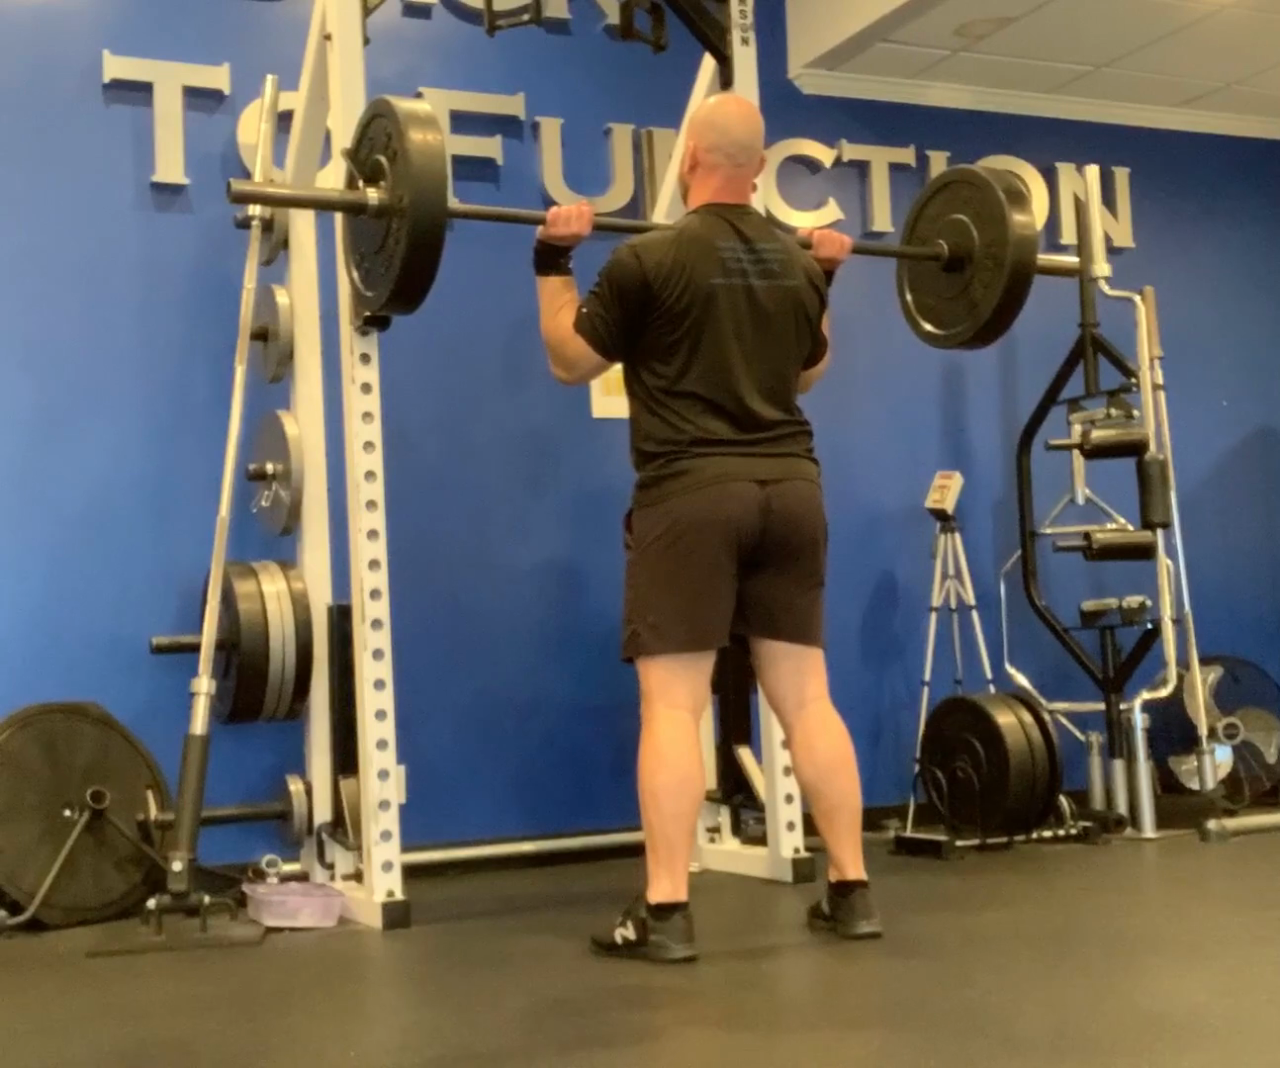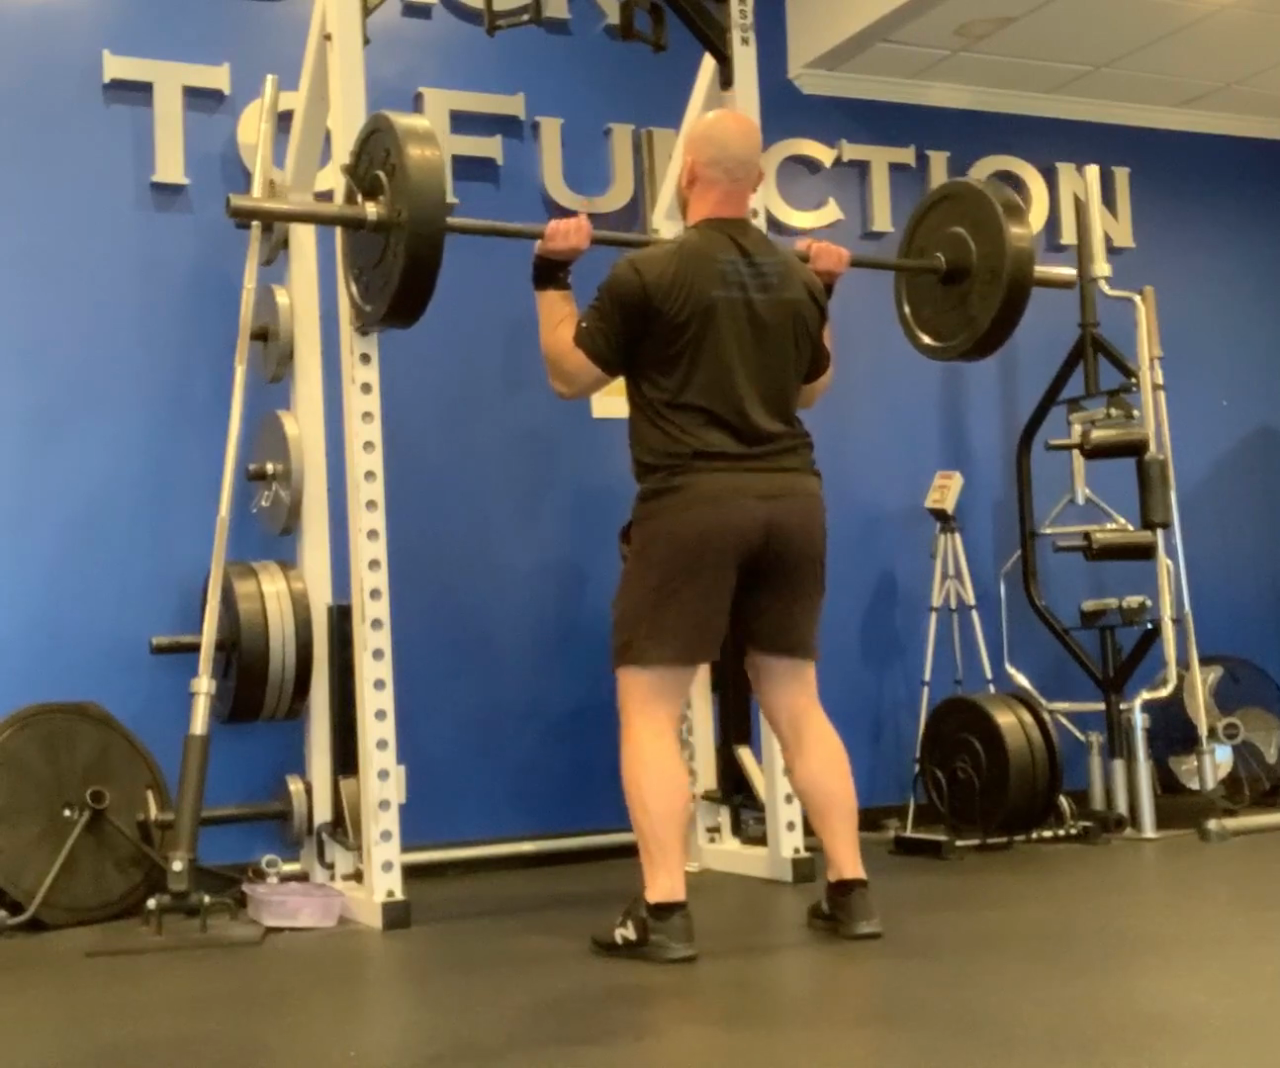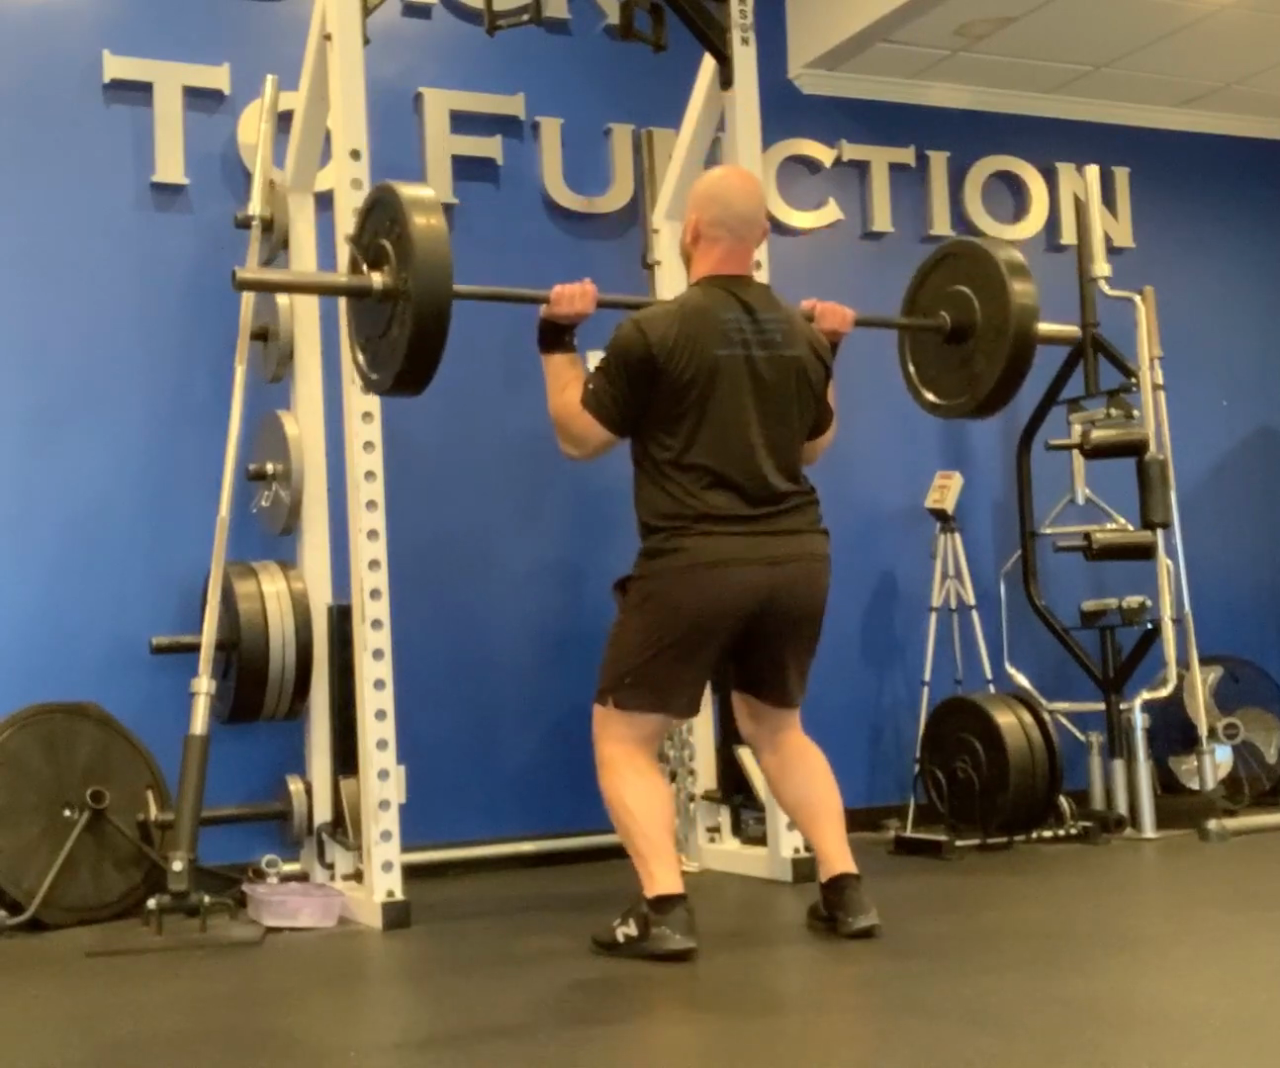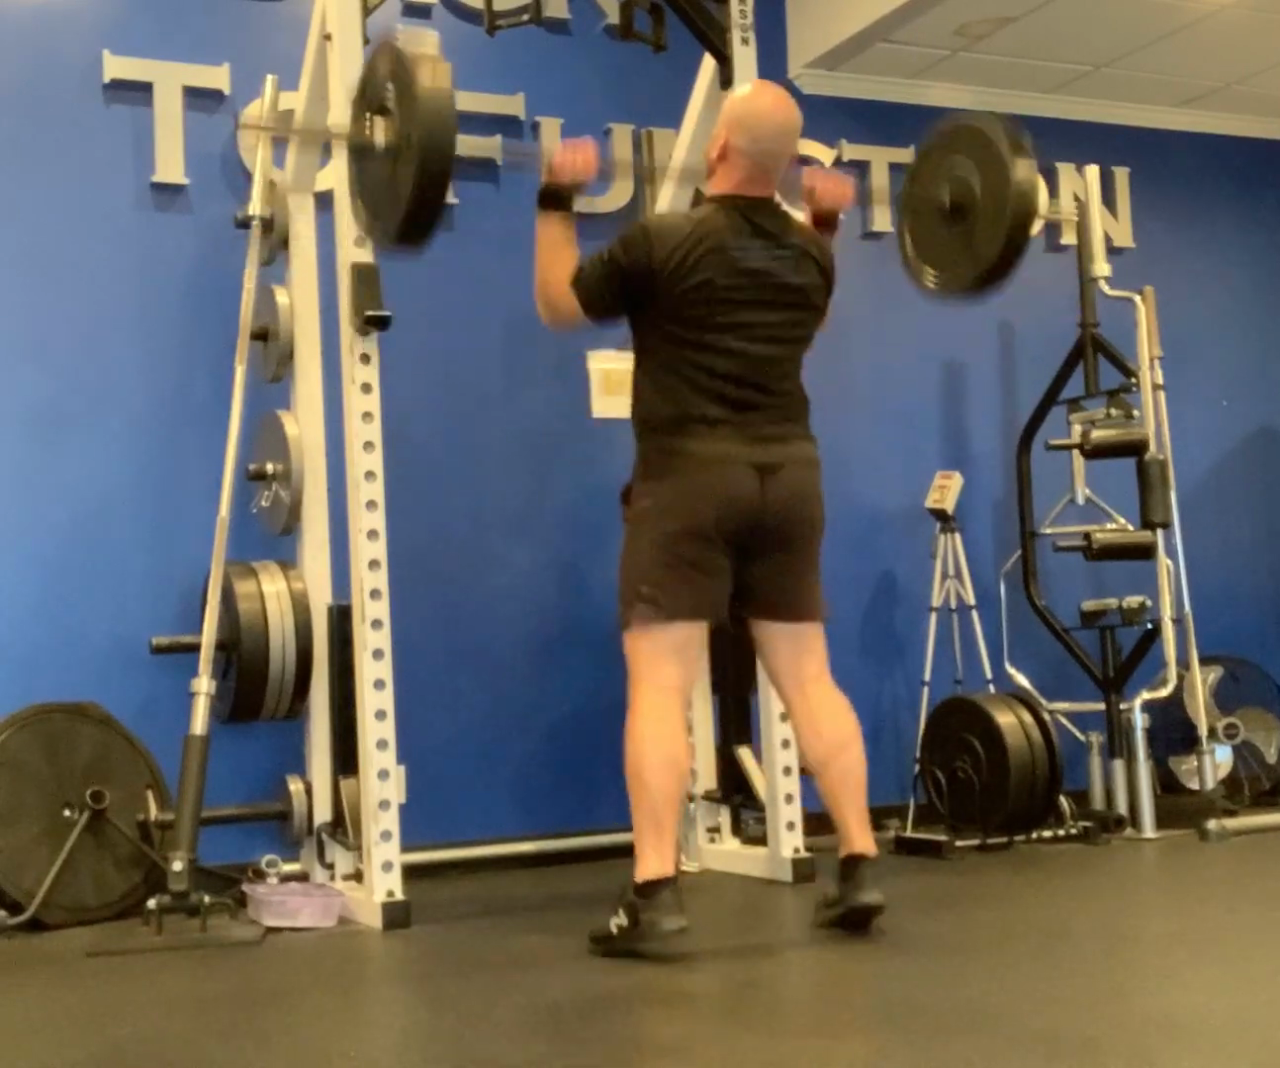
dt=0.3s
person 1, frame 1
left shoulder: (651, 257)
right shoulder: (797, 263)
left elbow: (570, 358)
left wrist: (553, 257)
left hip: (692, 495)
right hip: (793, 489)
left knee: (672, 704)
right knee: (806, 699)
left ankle: (665, 913)
right ankle: (851, 890)
person 1, frame 2
left shoulder: (650, 273)
right shoulder: (797, 279)
left elbow: (570, 374)
left wrist: (552, 275)
left hip: (695, 507)
right hip: (794, 504)
left knee: (649, 711)
right knee: (796, 704)
left ankle: (664, 911)
right ankle: (850, 889)
person 1, frame 3
left shoulder: (655, 332)
right shoulder: (801, 335)
left elbow: (580, 436)
left wrist: (558, 338)
left hip: (696, 563)
right hip: (799, 560)
left knee: (623, 741)
right knee: (777, 730)
left ankle: (664, 908)
right ankle: (845, 888)
person 1, frame 4
left shoulder: (665, 241)
right shoulder: (807, 250)
left elbow: (558, 305)
left wrist: (555, 202)
right wrist: (827, 220)
left hip: (691, 484)
right hip: (787, 476)
left knee: (659, 688)
right knee: (807, 681)
left ankle: (655, 895)
right ankle: (860, 868)
